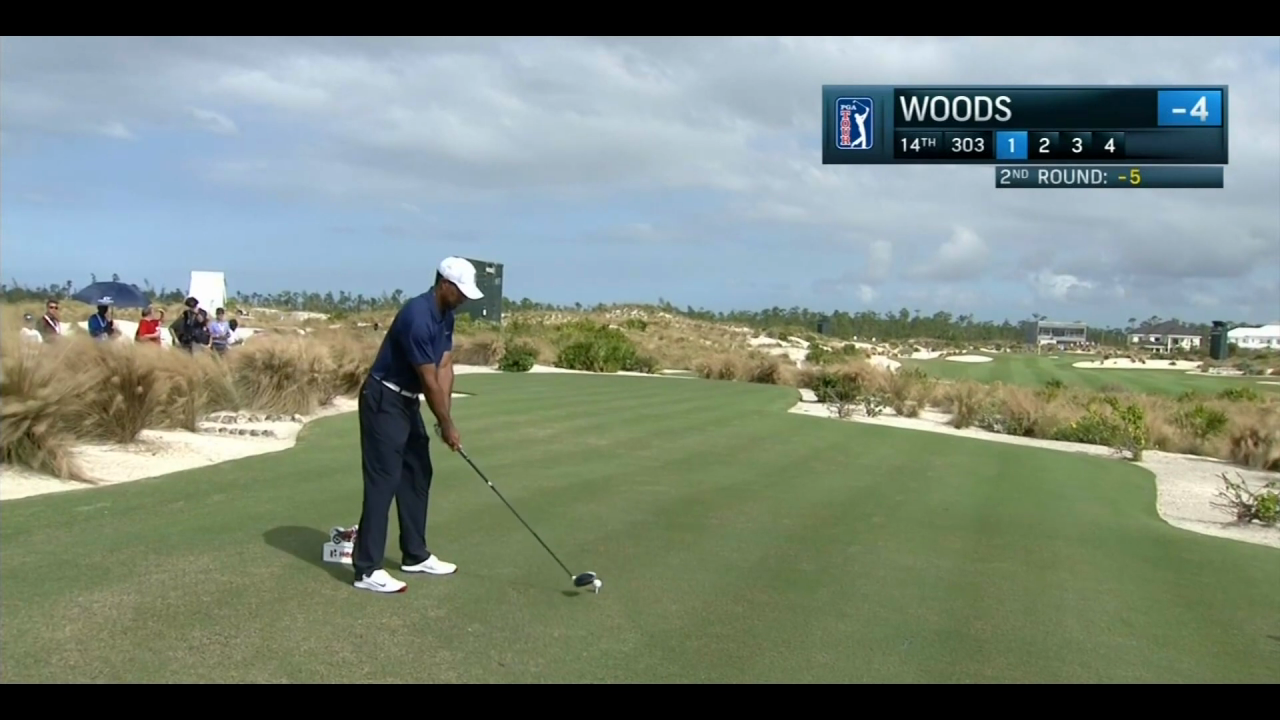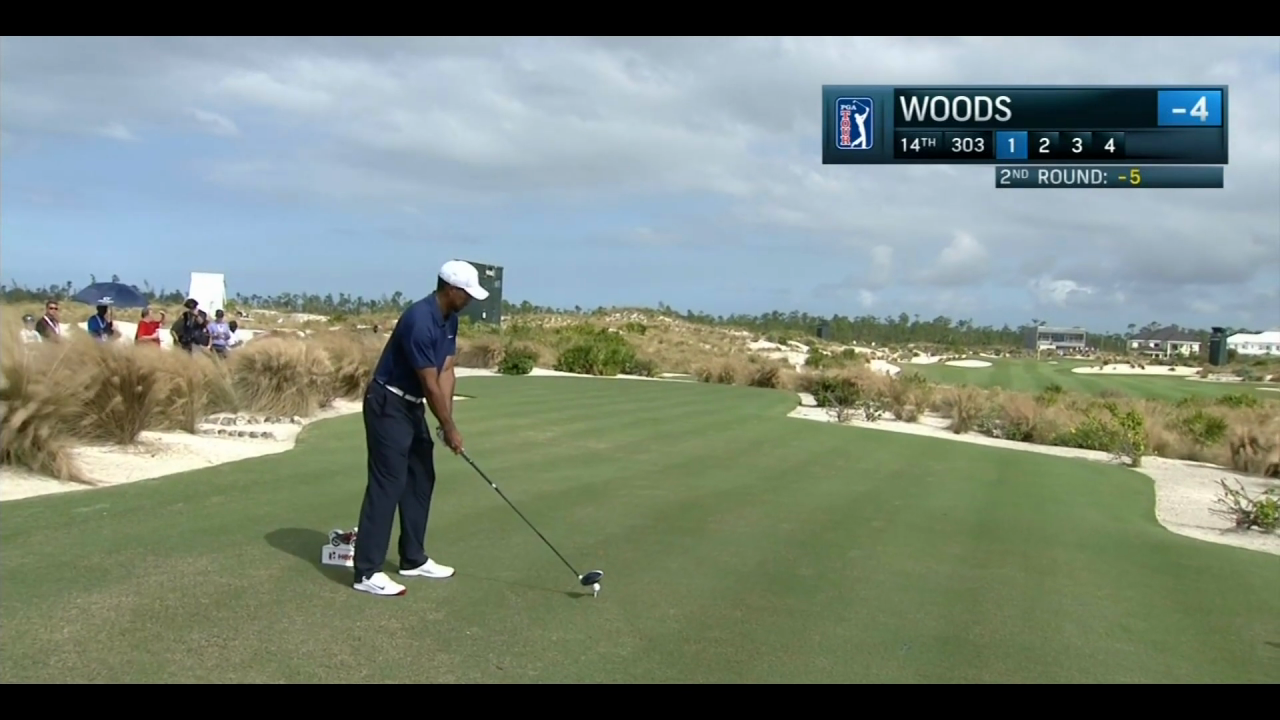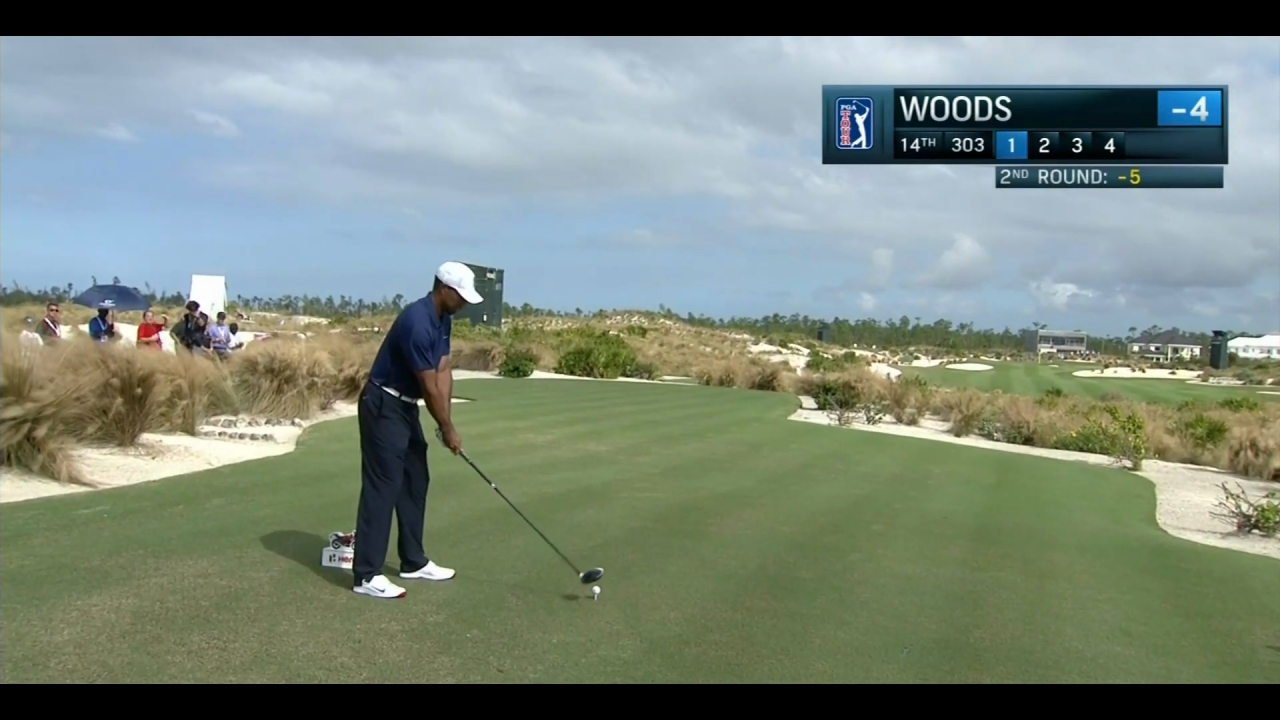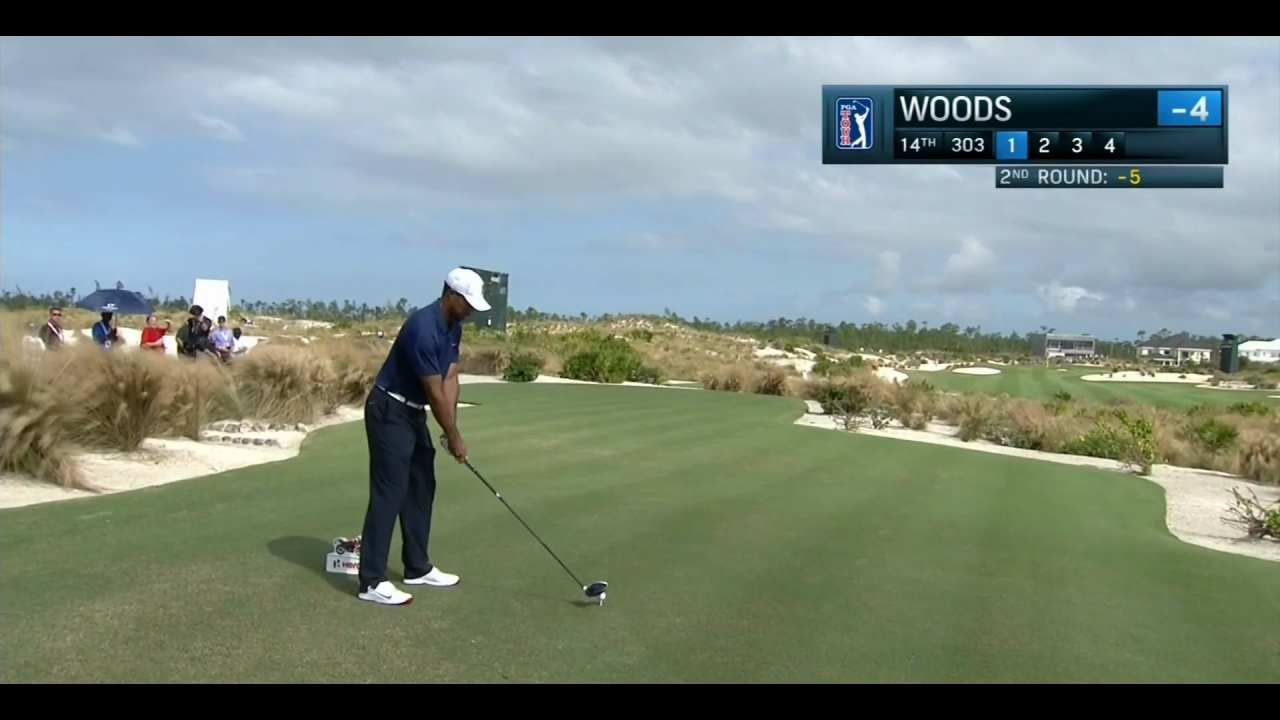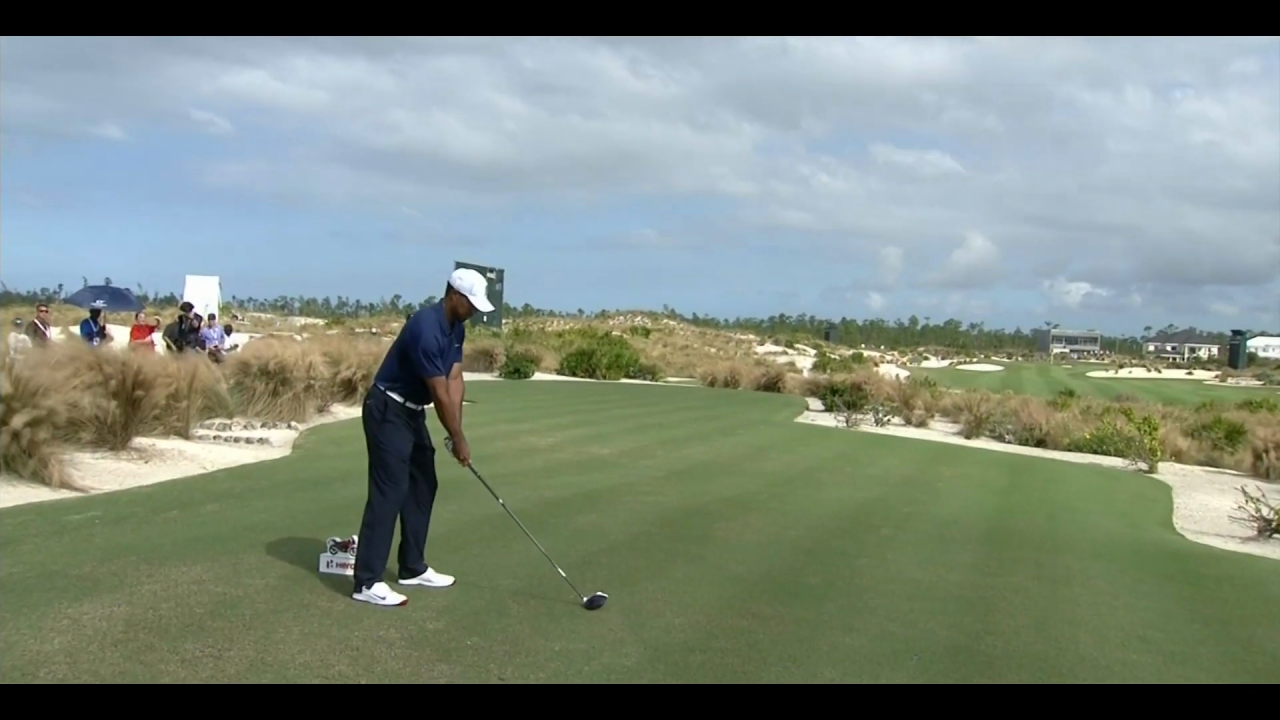
dt=1s
person 1, frame 1
left shoulder: (446, 316)
right shoulder: (417, 316)
left elbow: (444, 367)
right elbow: (428, 380)
left wrist: (447, 417)
right wrist: (446, 425)
left hip: (407, 401)
right hip: (384, 400)
left knee: (418, 474)
right knee: (383, 480)
left ankle: (415, 554)
right ankle: (367, 568)
person 1, frame 2
left shoulder: (449, 320)
right shoulder: (419, 321)
left elbow: (446, 372)
right elbow: (430, 384)
left wrist: (448, 421)
right wrist: (449, 428)
left hip: (412, 406)
right hip: (388, 404)
left knee: (421, 480)
right knee: (389, 483)
left ankle: (413, 558)
right ankle: (366, 571)
person 1, frame 3
left shoulder: (442, 320)
right shoulder: (417, 323)
left elbow: (443, 371)
right elbow: (429, 386)
left wrist: (447, 421)
right wrist: (448, 429)
left hip: (406, 406)
right hip: (383, 406)
left knee: (415, 482)
right knee: (383, 486)
left ankle: (414, 561)
right ankle: (366, 575)
person 1, frame 4
left shoulder: (453, 328)
right shoulder: (423, 328)
left elbow: (450, 379)
right elbow: (434, 391)
left wrist: (452, 429)
right wrist: (454, 436)
left hip: (414, 412)
right hip: (389, 411)
left knee: (421, 488)
right knee: (390, 491)
left ankle: (417, 567)
right ankle: (372, 581)
person 1, frame 5
left shoulder: (456, 328)
right shoulder: (426, 329)
left elbow: (454, 380)
right elbow: (439, 393)
left wrist: (456, 432)
right wrist: (458, 440)
left hip: (412, 411)
right hip: (387, 411)
left knee: (423, 486)
right knee: (389, 491)
left ankle: (412, 567)
right ankle: (367, 581)
